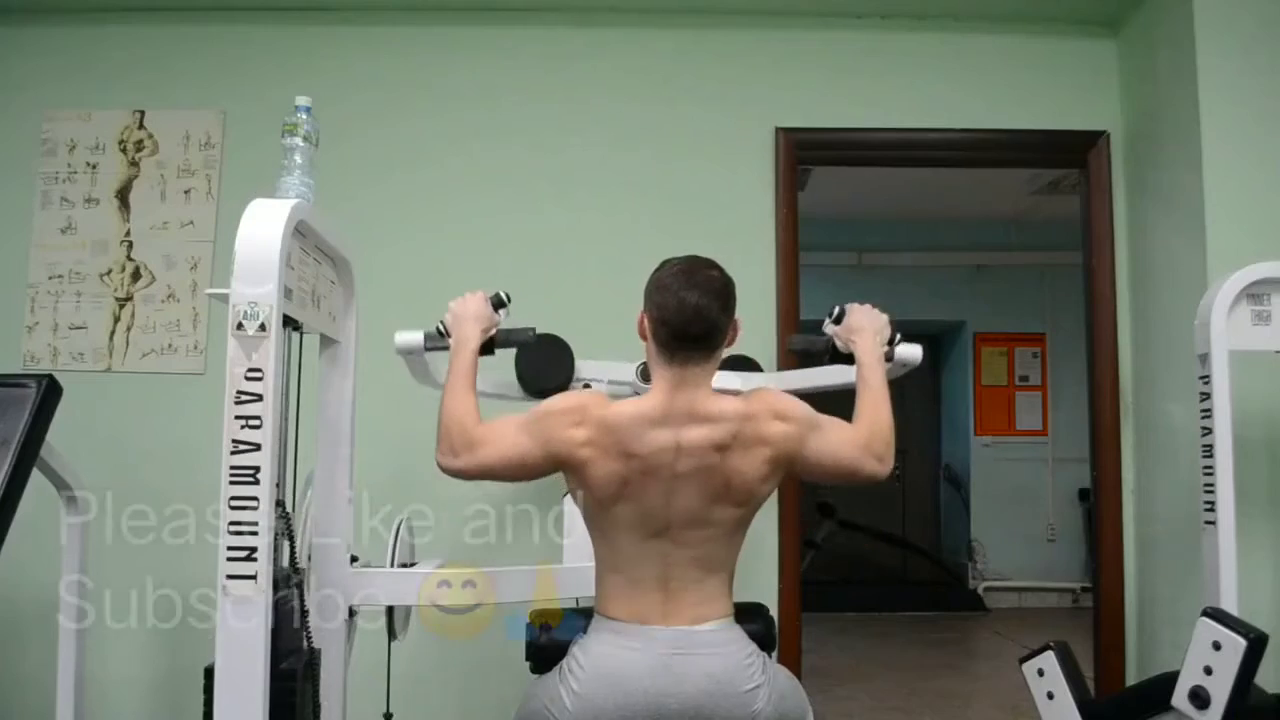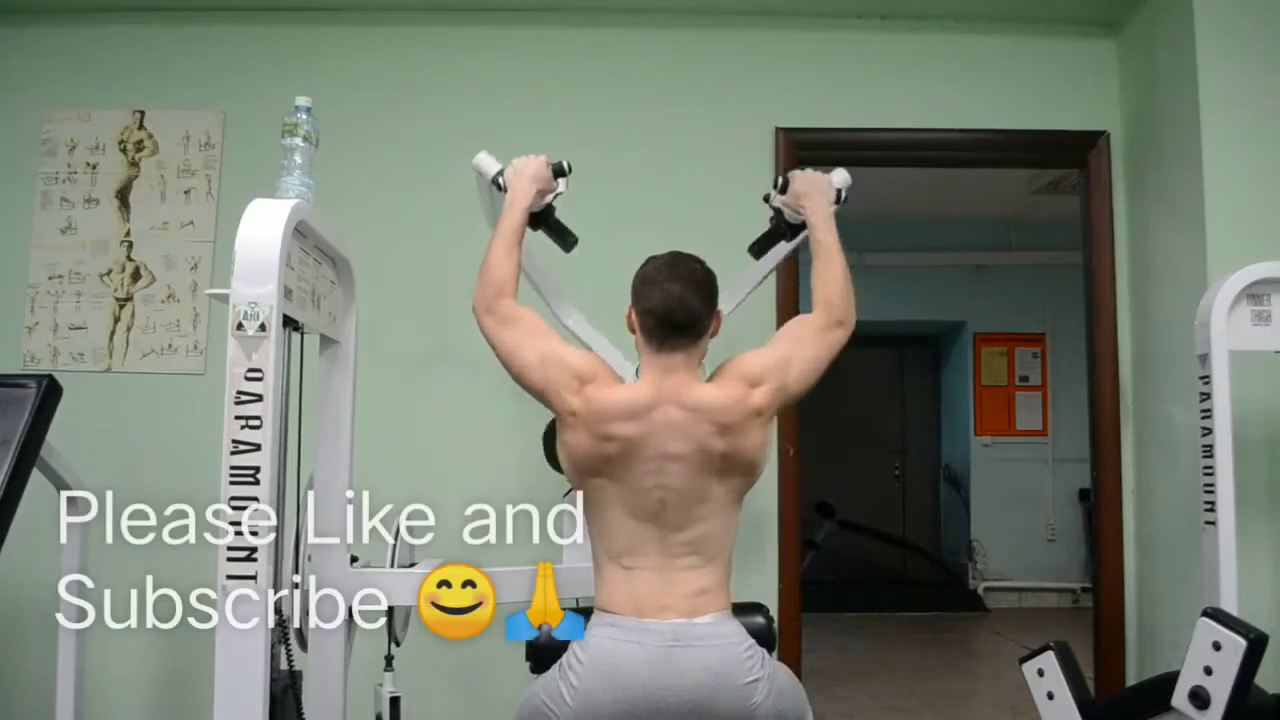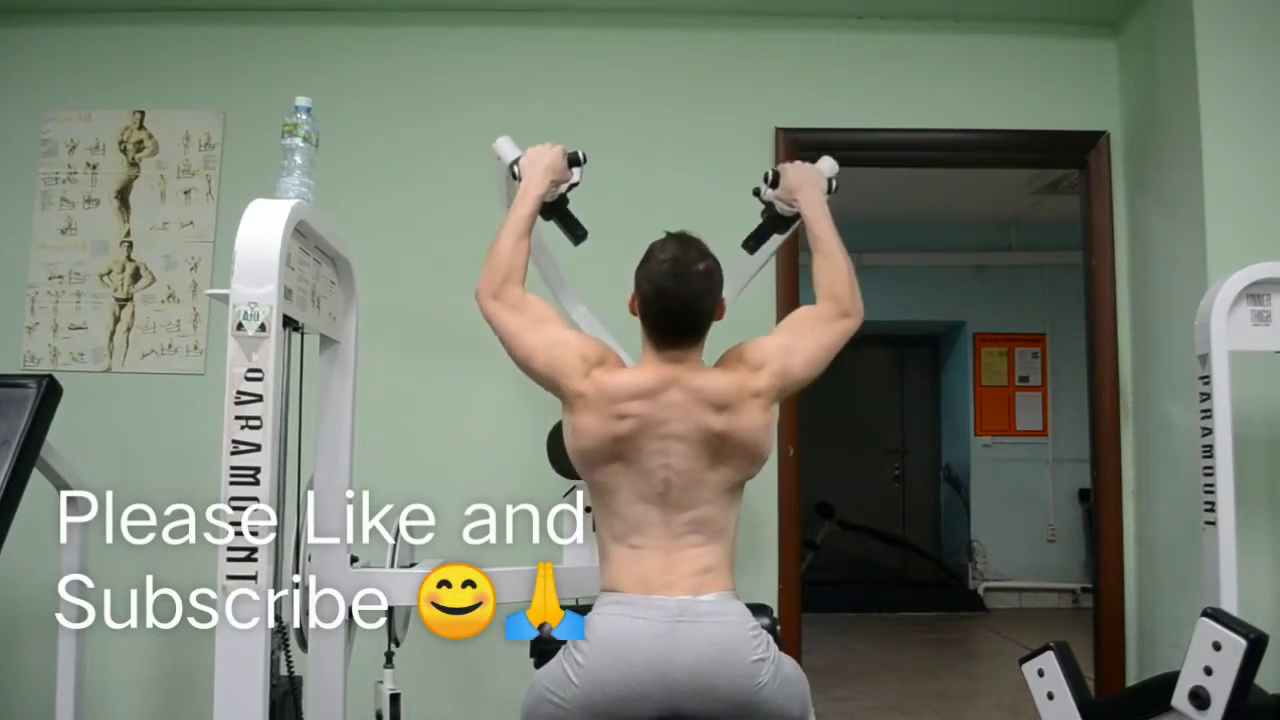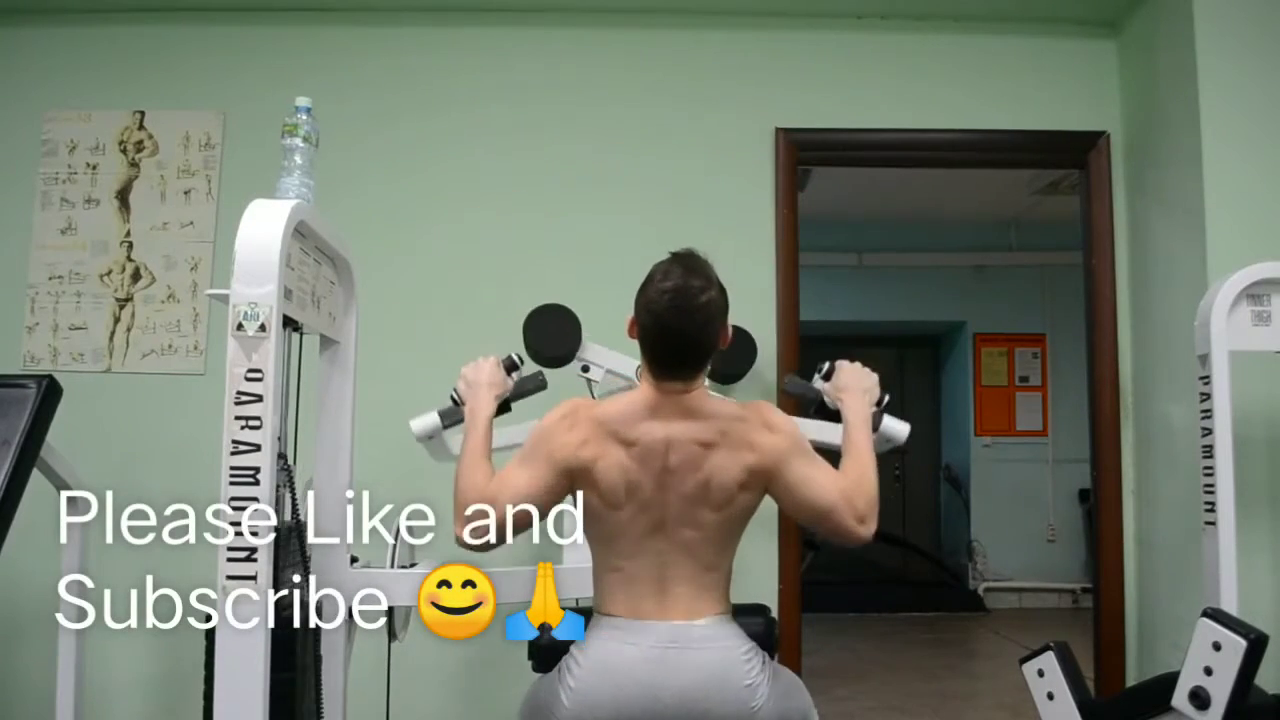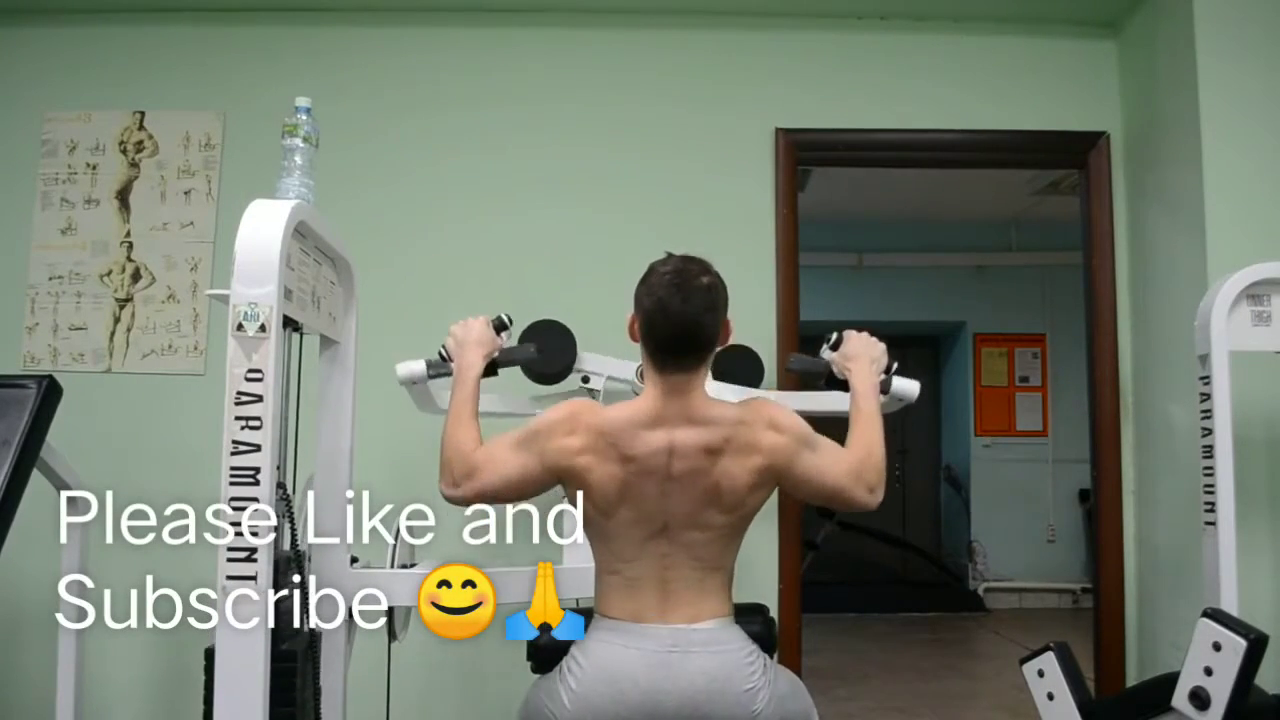
dt=0.7s
person 1, frame 1
left shoulder: (580, 427)
right shoulder: (770, 428)
left elbow: (458, 453)
right elbow: (876, 456)
left wrist: (466, 339)
right wrist: (868, 350)
left hip: (609, 674)
right hip: (724, 674)
person 1, frame 2
left shoulder: (586, 403)
right shoulder: (746, 403)
left elbow: (493, 307)
right elbow: (834, 318)
left wrist: (519, 198)
right wrist: (817, 210)
left hip: (610, 665)
right hip: (721, 663)
person 1, frame 3
left shoulder: (590, 388)
right shoulder: (751, 389)
left elbow: (497, 294)
right elbow: (843, 310)
left wrist: (533, 188)
right wrist: (811, 202)
left hip: (614, 644)
right hip: (727, 643)
person 1, frame 4
left shoulder: (576, 430)
right shoulder: (761, 434)
left elbow: (474, 528)
right elbow: (857, 524)
left wrist: (481, 410)
right wrist: (857, 412)
left hip: (606, 672)
right hip: (721, 672)
person 1, frame 5
left shoulder: (575, 434)
right shoulder: (764, 435)
left elbow: (459, 483)
right elbow: (866, 489)
left wrist: (469, 364)
right wrist: (863, 379)
left hip: (606, 674)
right hip: (723, 674)
